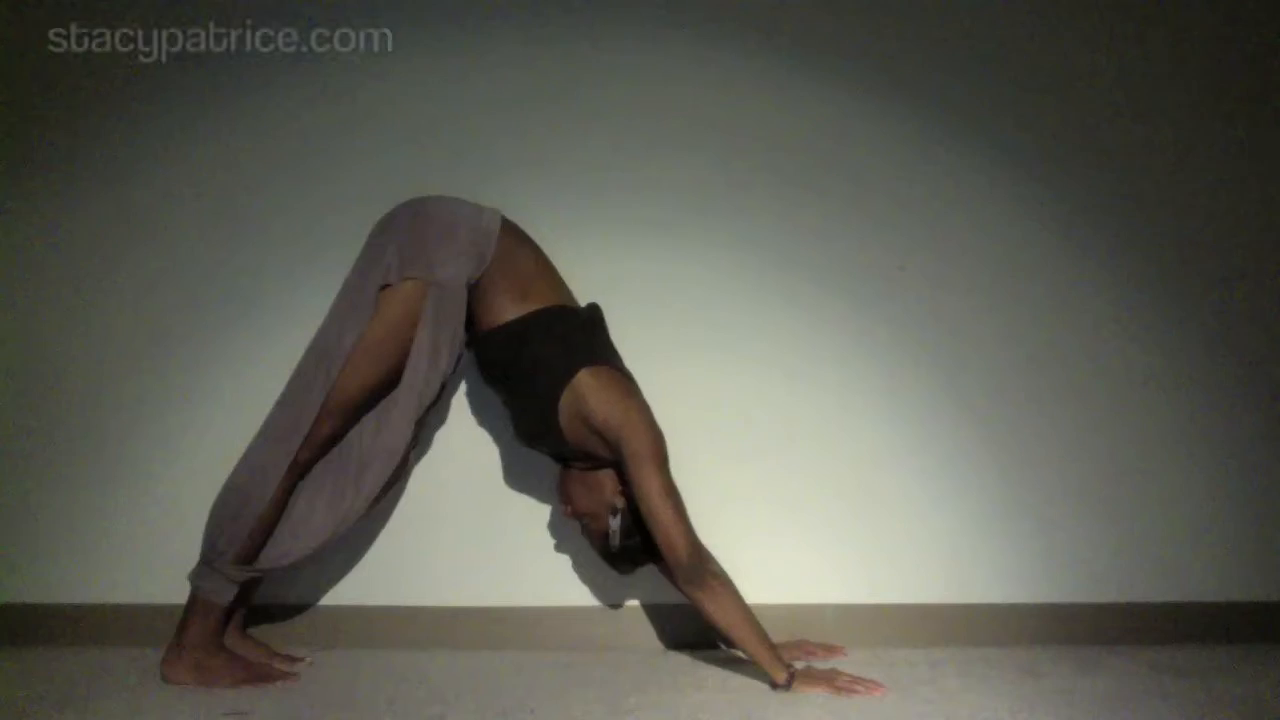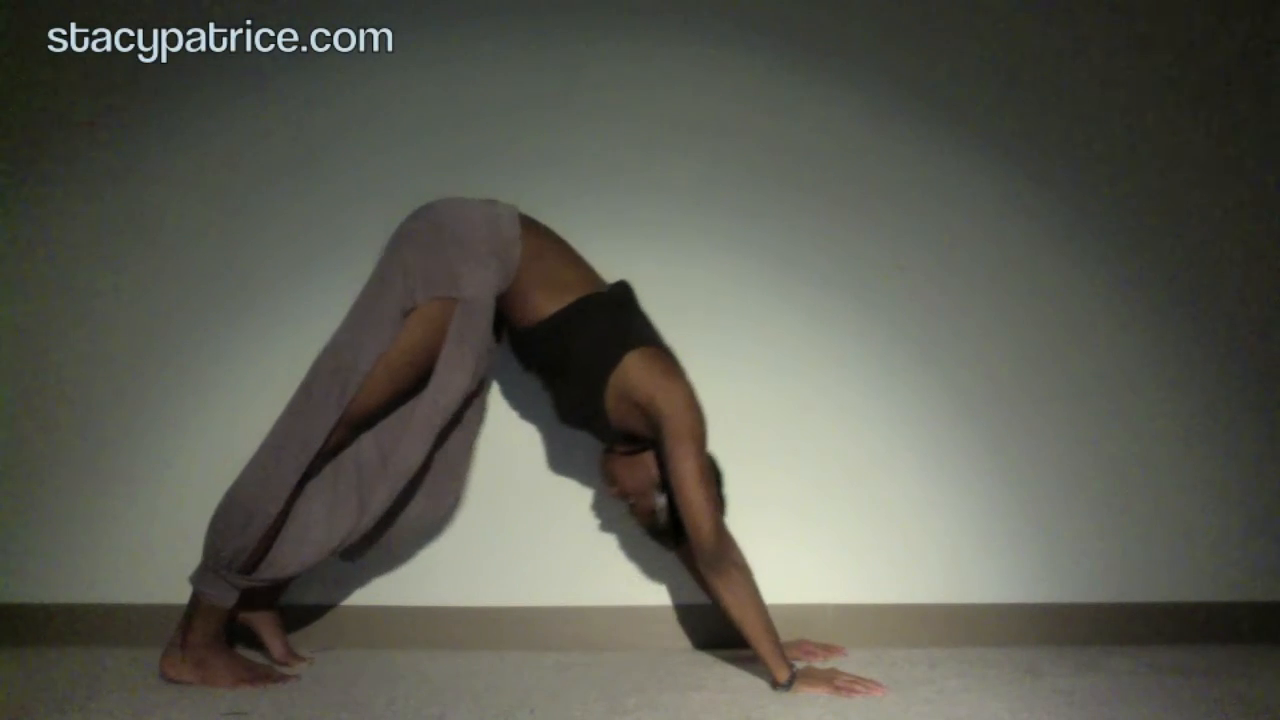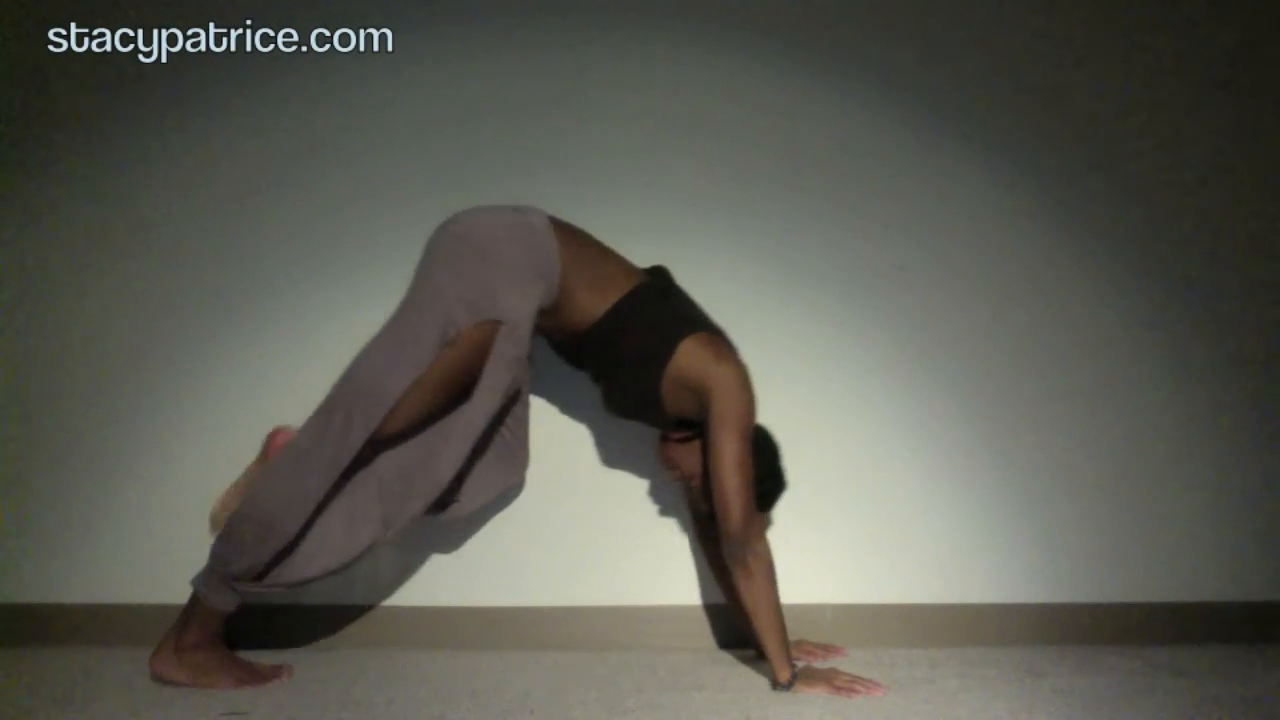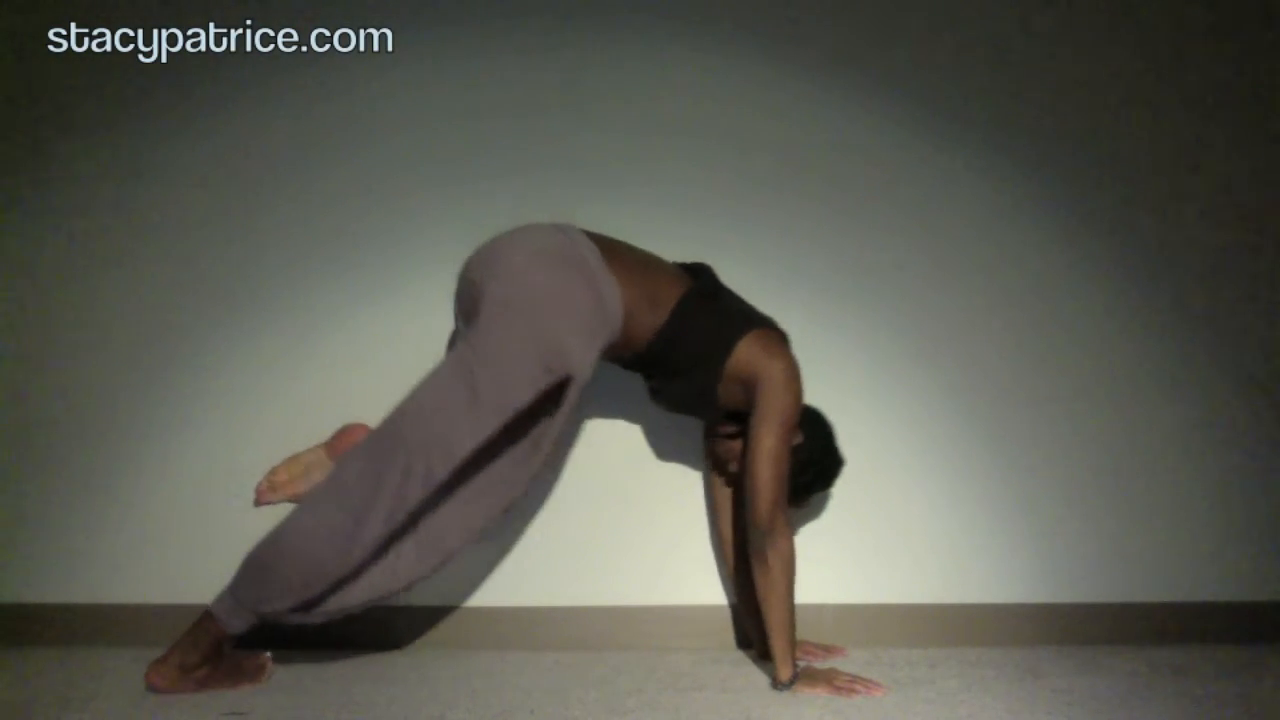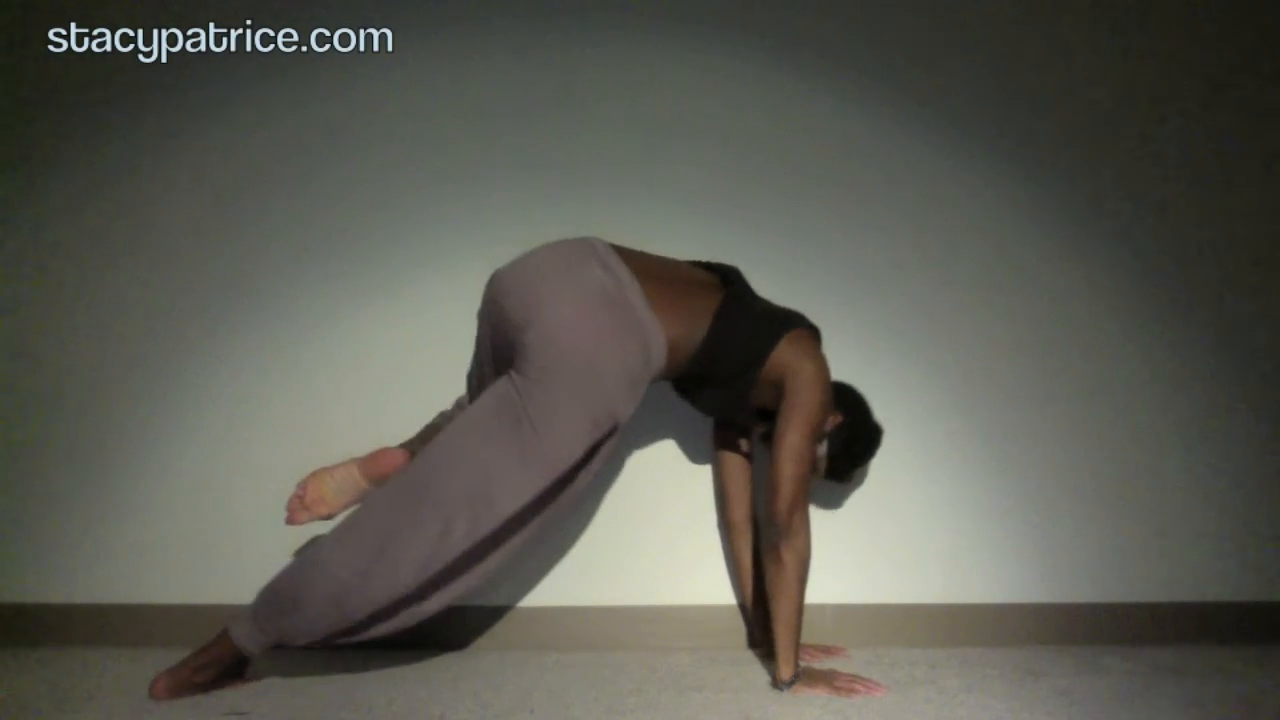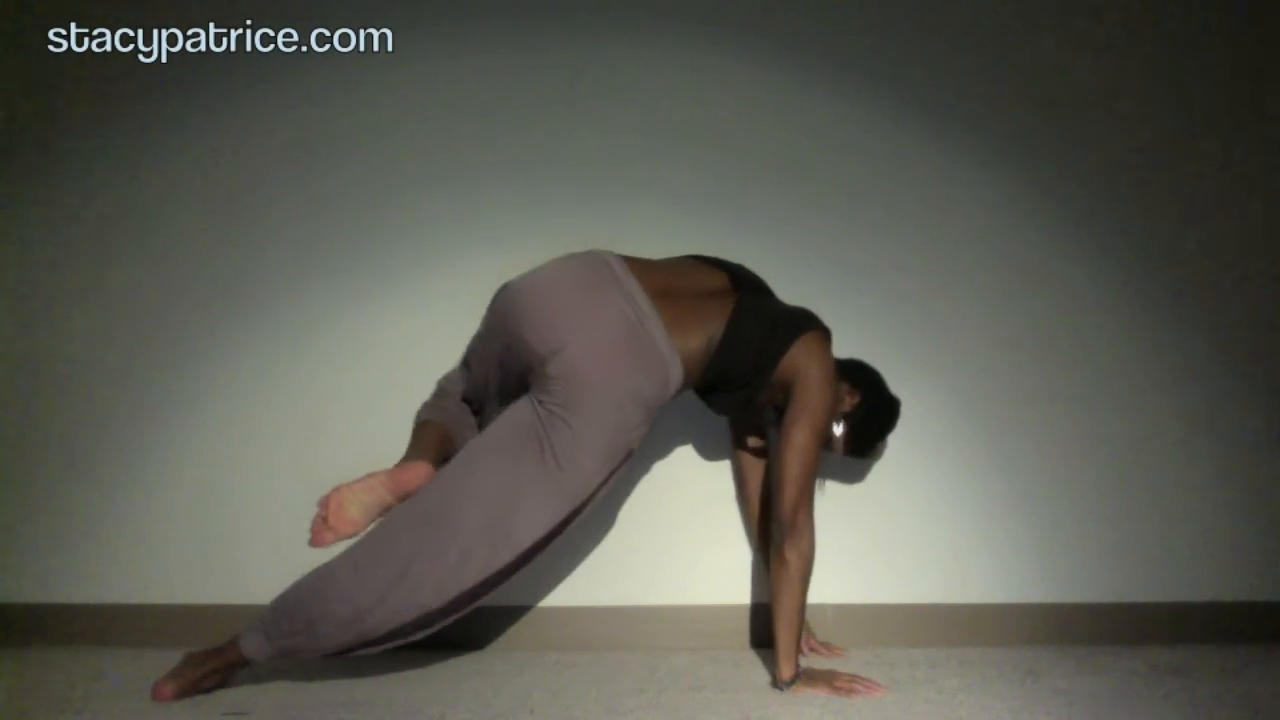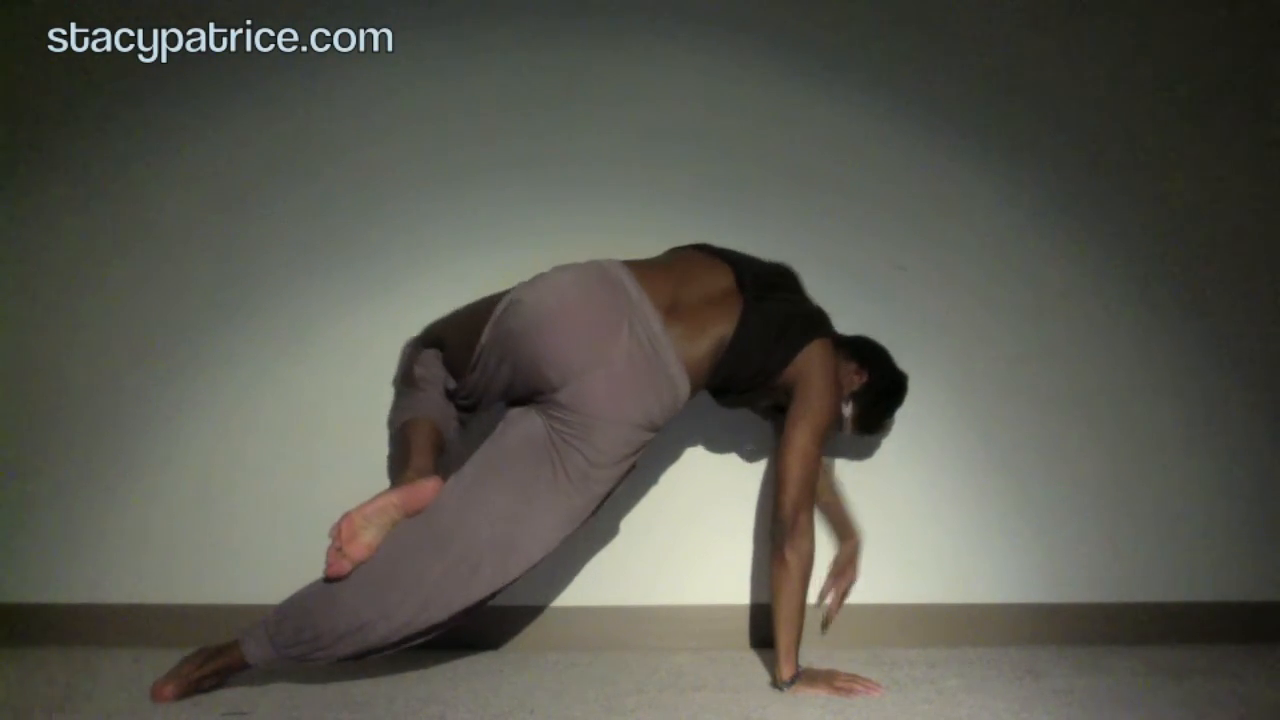
dt=0.7s
person 1, frame 1
left shoulder: (599, 436)
right shoulder: (621, 426)
left elbow: (685, 564)
right elbow: (690, 562)
left wrist: (770, 654)
right wrist: (782, 672)
left hip: (454, 274)
right hip: (438, 249)
left knee: (359, 463)
right knee: (311, 439)
left ankle: (228, 622)
right ankle: (196, 641)
person 1, frame 2
left shoulder: (639, 417)
right shoulder: (667, 406)
left elbow: (701, 546)
right elbow: (712, 549)
left wrist: (771, 646)
right wrist: (784, 672)
left hip: (478, 281)
right hip: (464, 255)
left knee: (407, 466)
right knee: (326, 437)
left ankle: (258, 589)
right ankle: (197, 639)
person 1, frame 3
left shoulder: (689, 401)
right shoulder: (720, 384)
left elbow: (718, 530)
right elbow: (739, 537)
left wrist: (772, 643)
right wrist: (787, 672)
left hip: (503, 280)
right hip: (499, 263)
left knee: (482, 469)
right knee: (358, 441)
left ankle: (302, 460)
right ankle: (190, 639)
person 1, frame 4
left shoulder: (732, 384)
right shoulder: (773, 374)
left elbow: (730, 515)
right elbow: (766, 527)
left wrist: (765, 635)
right wrist: (788, 670)
left hip: (528, 266)
right hip: (553, 297)
left knee: (482, 473)
right knee: (403, 479)
left ankle: (365, 451)
right ankle: (192, 654)
person 1, frame 5
left shoulder: (751, 360)
right shoulder: (804, 371)
left elbow: (738, 512)
right elbow: (783, 526)
left wrist: (766, 630)
right wrist: (787, 668)
left hip: (549, 274)
right hip: (591, 341)
left knee: (490, 429)
right knee: (445, 510)
left ankle: (401, 460)
right ankle: (225, 652)
person 1, frame 6
left shoulder: (762, 334)
right shoulder: (813, 369)
left elbow: (754, 484)
right elbow: (790, 525)
left wrist: (788, 615)
right wrist: (790, 668)
left hip: (562, 286)
right hip: (608, 378)
left knee: (472, 393)
right knee: (449, 538)
left ankle: (417, 465)
right ankle: (238, 650)
person 1, frame 7
left shoulder: (778, 291)
right shoulder: (820, 365)
left elbow: (788, 429)
right elbow: (790, 524)
left wrist: (847, 531)
right wrist: (789, 670)
left hip: (573, 300)
right hip: (618, 399)
left knee: (429, 358)
right knee: (452, 551)
left ankle: (417, 476)
right ankle: (241, 653)
